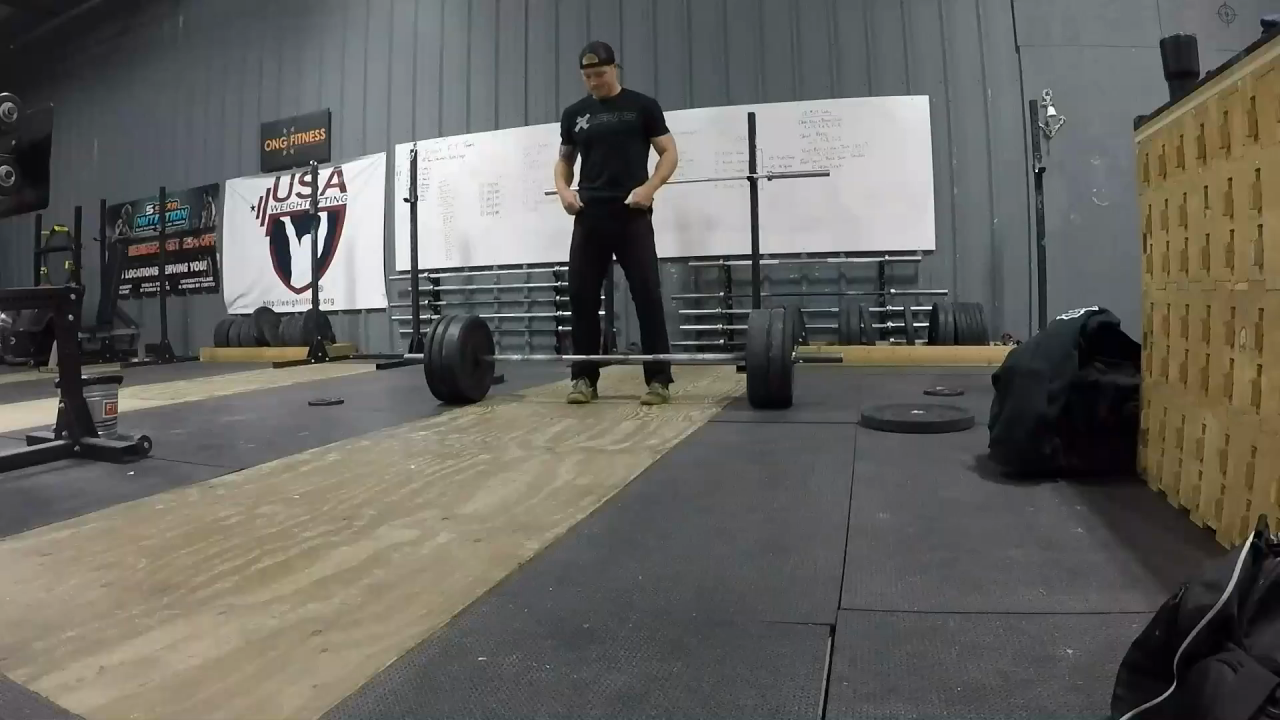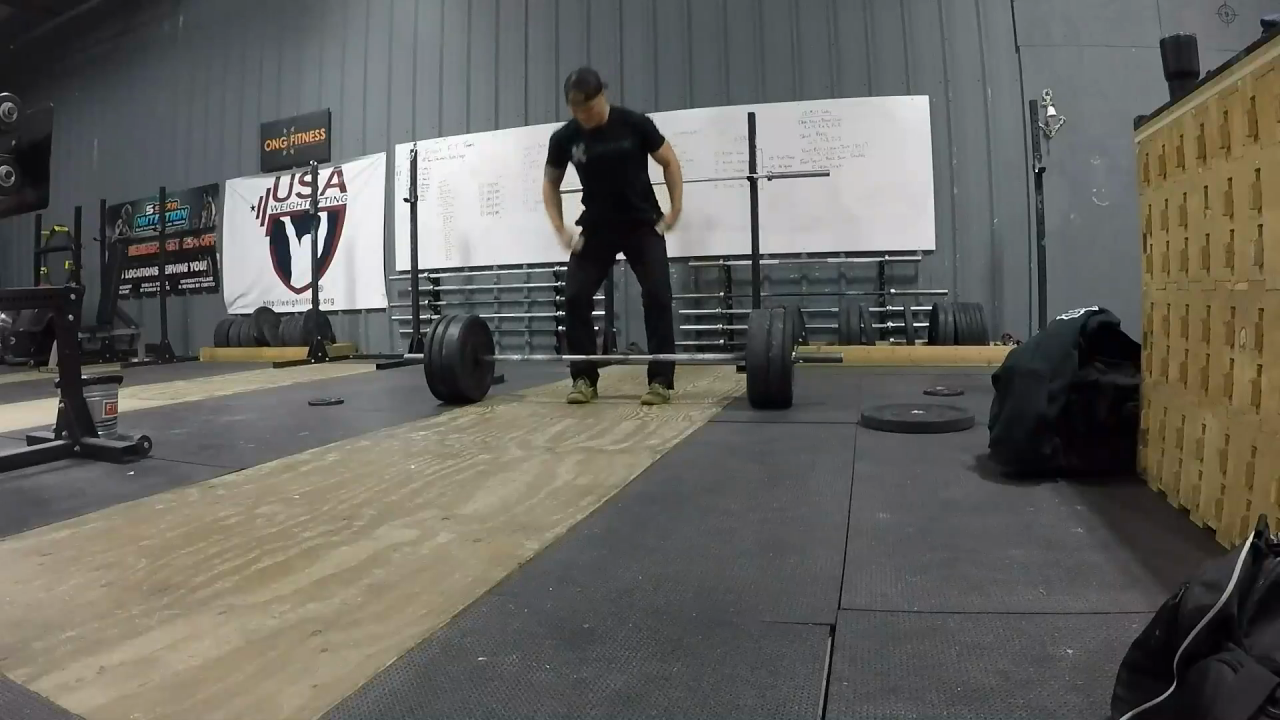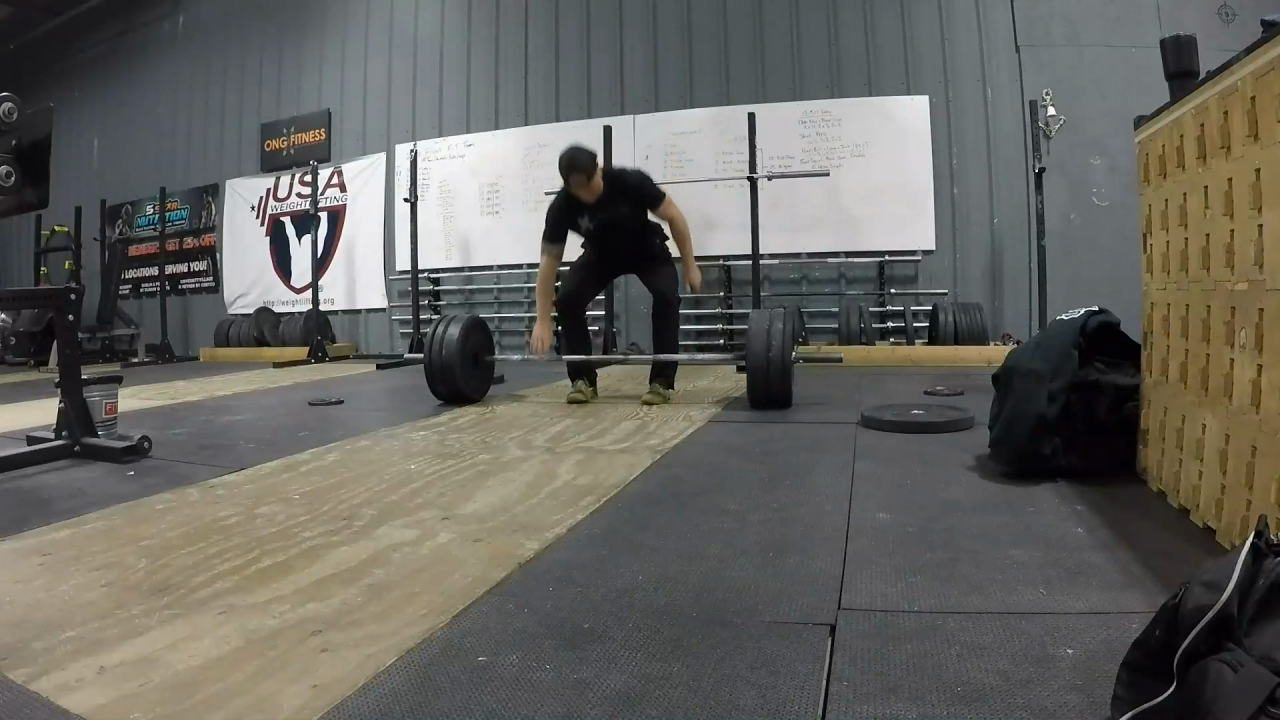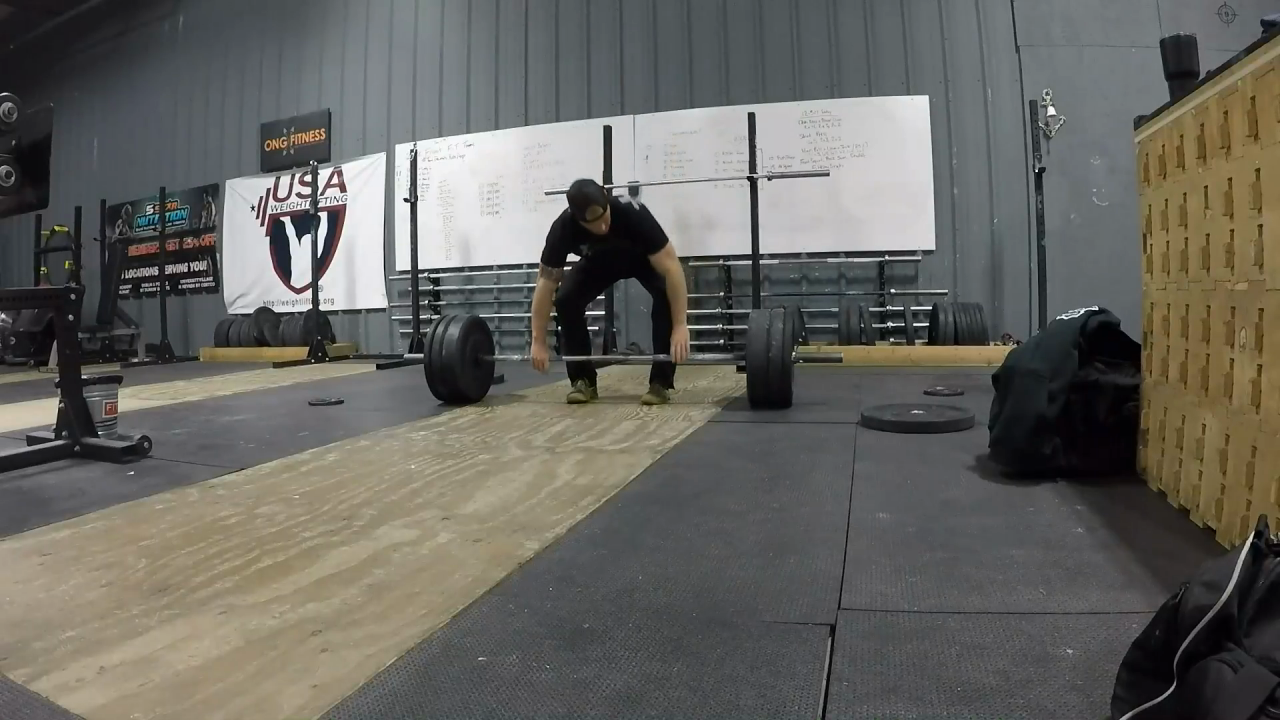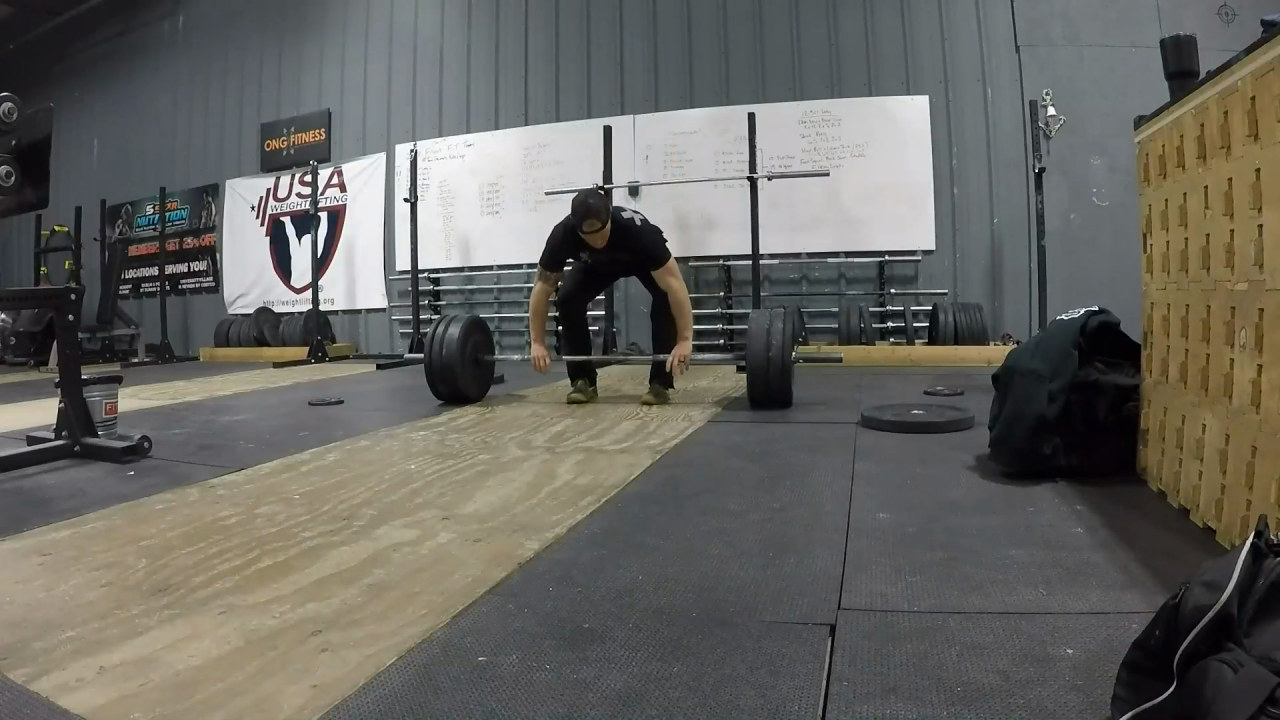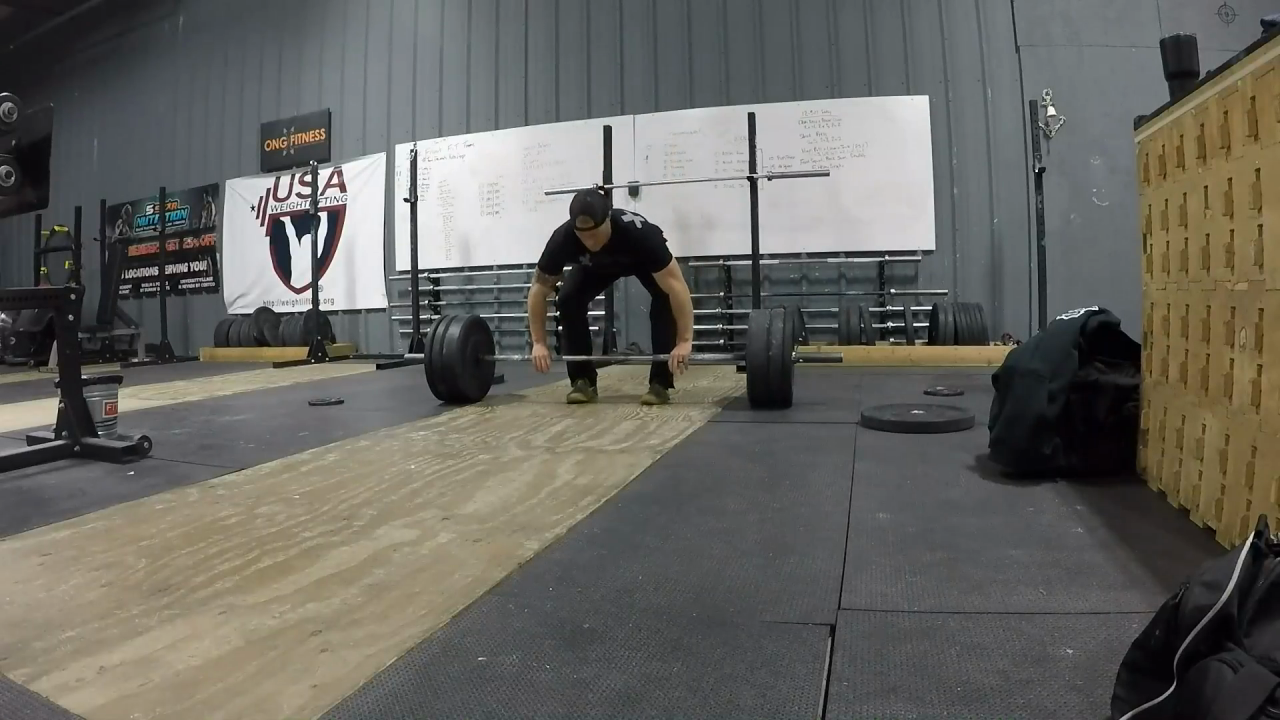
dt=0.3s
person 1, frame 1
left shoulder: (642, 105)
right shoulder: (574, 113)
left elbow: (669, 152)
right elbow: (563, 160)
left wrist: (650, 187)
right wrist: (564, 189)
left hip: (631, 214)
right hip: (589, 217)
left knee: (647, 295)
right knee: (582, 298)
left ankle: (658, 380)
right ankle: (584, 379)
person 1, frame 2
left shoulder: (634, 123)
right shoulder: (563, 138)
left elbow: (669, 162)
right elbow: (551, 184)
left wrist: (674, 210)
right wrist: (561, 229)
left hip: (642, 225)
right hip: (597, 228)
left knee: (657, 294)
right knee: (575, 295)
left ankle: (660, 380)
right ankle: (584, 379)
person 1, frame 3
left shoulder: (630, 182)
right shoulder: (561, 207)
left elbow: (673, 217)
right elbow: (549, 262)
left wrist: (689, 266)
right wrist: (541, 322)
left hip: (646, 249)
right hip: (600, 254)
left knee: (667, 295)
right knee: (568, 299)
left ankle: (661, 382)
right ankle: (583, 380)
person 1, frame 4
left shoulder: (633, 214)
right shoulder: (562, 229)
left elbow: (670, 267)
right elbow: (545, 287)
left wrist: (680, 327)
right wrist: (538, 342)
left hip: (643, 258)
right hip: (598, 263)
left knee: (667, 295)
right knee: (565, 300)
left ankle: (660, 382)
right ankle: (583, 380)
person 1, frame 5
left shoulder: (635, 228)
right shoulder: (562, 235)
left elbow: (674, 284)
right elbow: (542, 289)
left wrist: (684, 340)
right wrist: (537, 342)
left hip: (641, 259)
right hip: (596, 264)
left knee: (666, 296)
right knee: (567, 299)
left ankle: (660, 382)
right ankle: (583, 380)
person 1, frame 6
left shoulder: (638, 232)
right shoulder: (562, 240)
left elbow: (677, 287)
right elbow: (538, 291)
left wrist: (684, 341)
right wrist: (539, 343)
left hip: (642, 259)
right hip: (596, 265)
left knee: (665, 296)
right knee: (568, 299)
left ankle: (660, 383)
right ankle: (583, 380)
